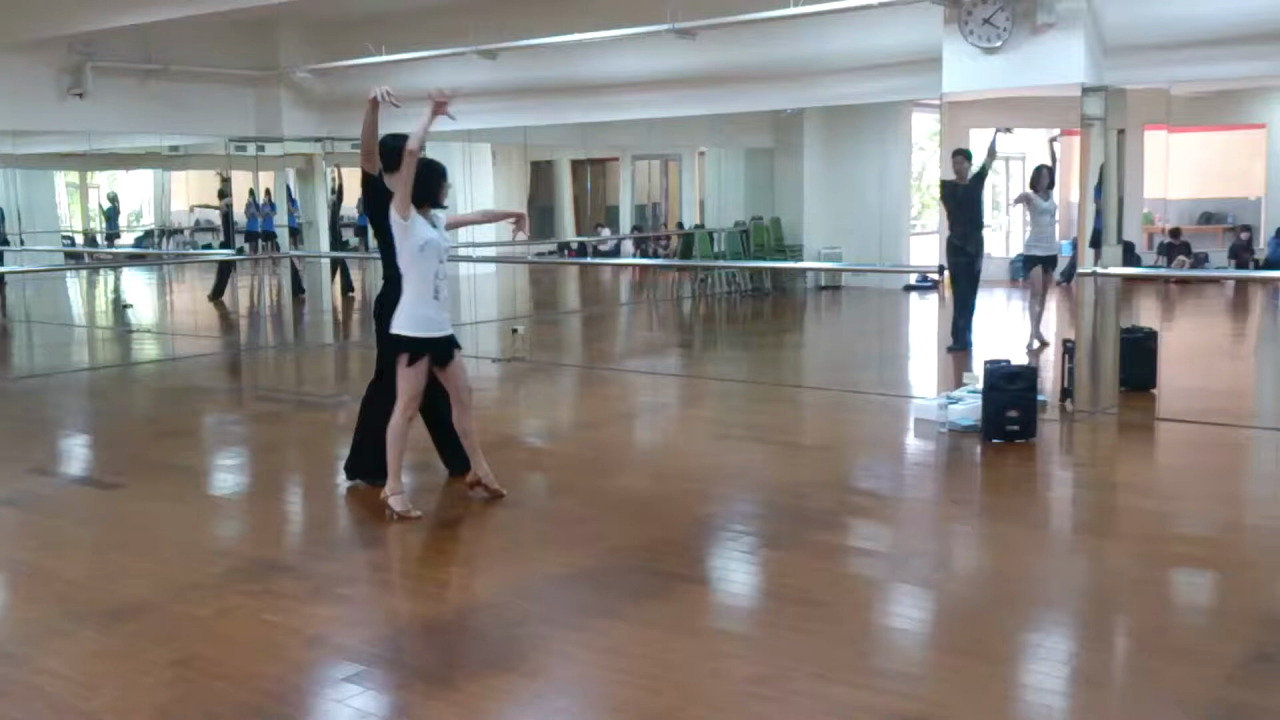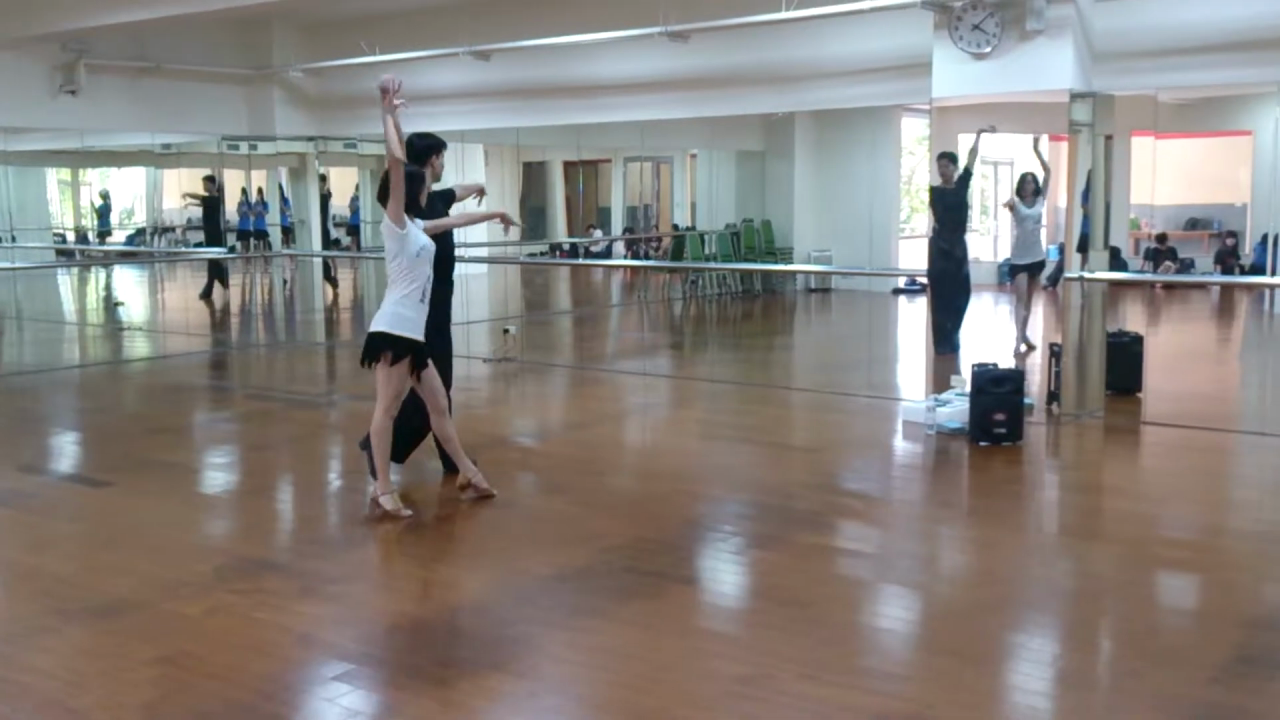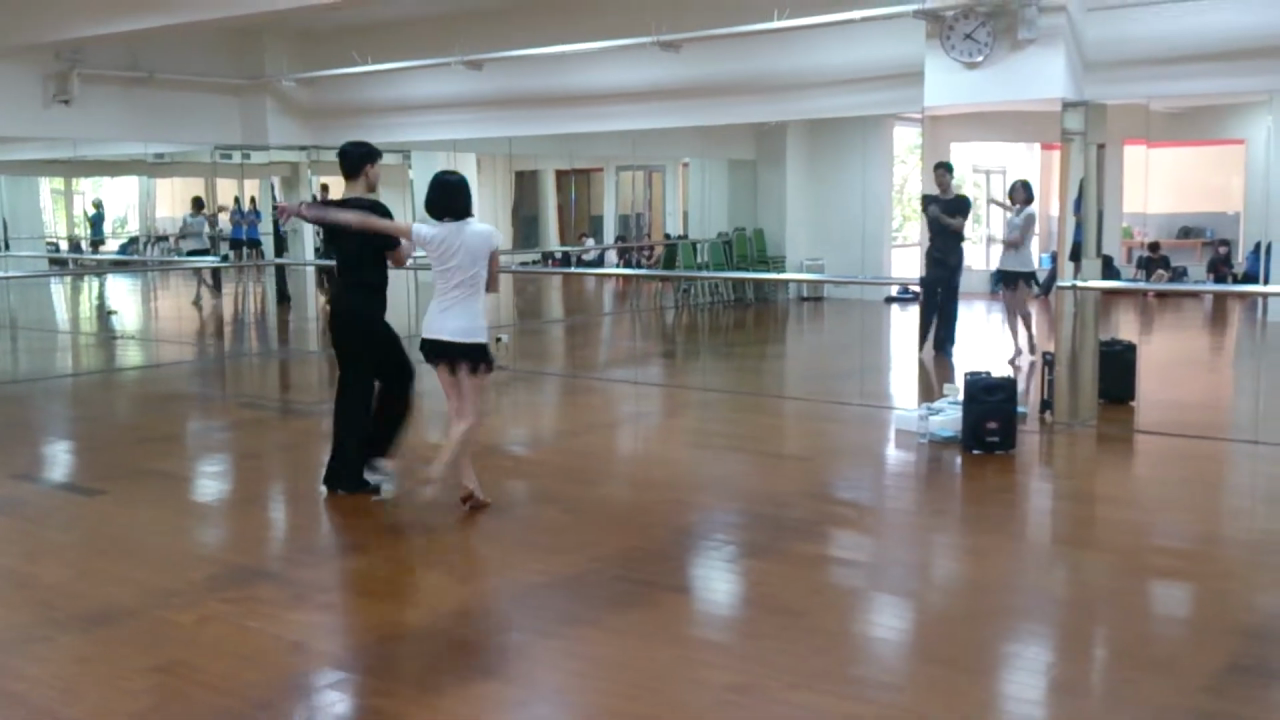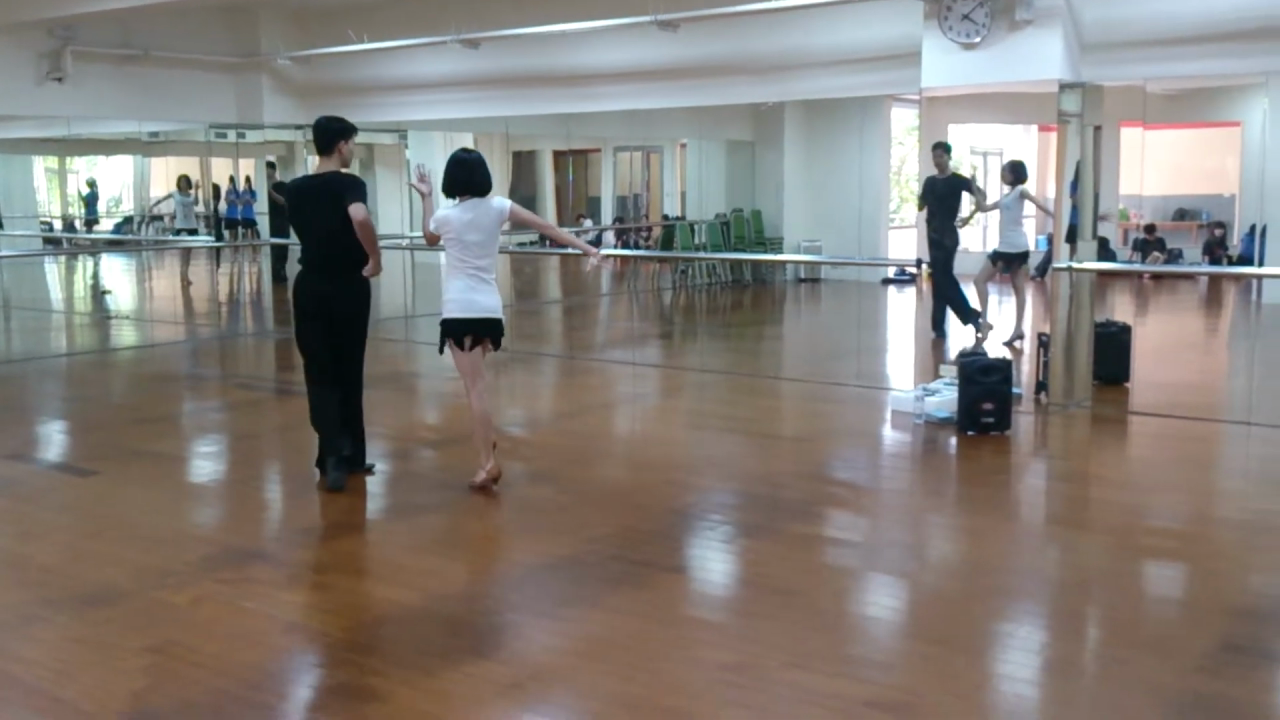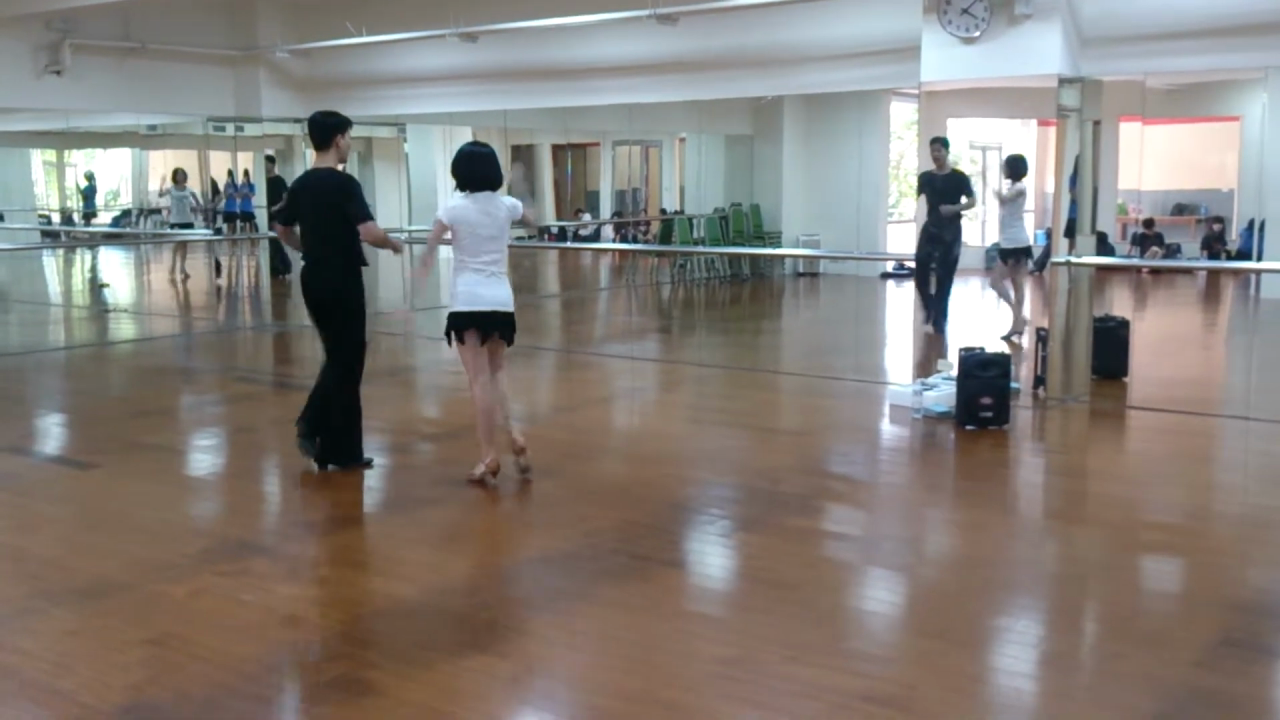
dt=0.7s
person 1, frame 1
left shoulder: (434, 221)
right shoulder: (403, 217)
left elbow: (474, 216)
right elbow: (411, 153)
left wrist: (511, 214)
right wrist: (431, 117)
left hip: (440, 329)
right hip: (412, 329)
left knee: (463, 397)
right knee: (407, 406)
left ankle: (479, 470)
right ankle: (393, 488)
person 1, frame 2
left shoulder: (414, 227)
right shoulder: (395, 224)
left elbow: (451, 221)
right elbow: (396, 163)
left wrist: (492, 215)
right wrist: (387, 113)
left hip: (413, 332)
right hip: (393, 330)
left knee: (439, 406)
right knee: (387, 407)
left ankle: (467, 472)
right ankle: (383, 488)
person 1, frame 3
left shoulder: (428, 233)
right shoulder: (486, 234)
left elbow: (368, 222)
right elbow: (491, 286)
left wrist: (315, 212)
left hip: (435, 332)
right hip: (469, 335)
left knee: (458, 408)
right knee: (470, 413)
left ankle: (469, 484)
right ankle: (440, 471)
person 1, frame 4
left shoulder: (445, 217)
right shoulder: (498, 207)
left elbow: (430, 239)
right elbow: (547, 228)
left wrist: (426, 197)
right wrist: (587, 248)
left hip: (459, 309)
right hip: (489, 307)
left knee: (475, 386)
right knee: (476, 383)
left ankle: (488, 464)
right ankle: (487, 445)
person 1, frame 5
left shoulder: (454, 208)
right shoulder: (507, 205)
left elbow: (428, 256)
right elbow: (532, 223)
left hip: (469, 303)
right hip: (502, 301)
left knee: (480, 381)
right knee: (496, 377)
left ankle: (489, 458)
right ankle: (515, 439)
person 2, frame 1
right shoulder: (379, 199)
right elbow: (368, 153)
right wrist: (372, 107)
right hip: (396, 308)
left knee: (433, 382)
right knee: (389, 383)
left ankle: (456, 459)
right ankle: (365, 464)
person 2, frame 2
left shoulder: (436, 197)
left elbow: (460, 193)
left wrist: (475, 188)
left hip: (437, 303)
right hip: (423, 305)
left knee: (437, 381)
left ankle: (448, 457)
person 2, frame 3
left shoulder: (331, 210)
right shoulder: (375, 212)
left elbow: (291, 209)
right elbow: (399, 257)
left wrist: (290, 209)
right wrist: (406, 247)
left hip: (341, 310)
right hip: (364, 313)
left knee: (371, 382)
right ankle: (345, 474)
person 2, frame 4
left shoulder: (295, 189)
right shoulder: (350, 185)
right elbow: (360, 218)
right wrist: (375, 259)
left hip: (309, 288)
right hip: (347, 288)
left knee: (319, 373)
right knee: (347, 373)
left ankle: (334, 453)
right ankle: (347, 455)
person 2, frame 5
left shoulder: (300, 185)
right shoulder: (344, 183)
left elbow: (283, 230)
right elbow: (368, 233)
right wrist: (393, 244)
left hip: (314, 279)
right hip: (340, 281)
left knee: (338, 358)
right knee: (344, 364)
left ankle: (313, 424)
right ankle: (338, 451)
person 3, frame 1
left shoulder: (977, 182)
right shoulder: (947, 187)
left elbow: (990, 157)
left wrist: (996, 134)
left hip: (975, 240)
right hip: (957, 241)
left knee: (970, 290)
right knee: (961, 290)
left ankle: (963, 336)
right ankle: (961, 338)
person 3, frame 2
left shoulder: (962, 185)
right shoulder: (934, 192)
left elbow: (972, 158)
right elbow: (937, 215)
left wrist: (980, 135)
left hip: (958, 245)
right hip: (940, 246)
left knee: (961, 293)
right knee: (940, 296)
left ankle: (951, 337)
right ankle: (944, 342)
person 3, frame 3
left shoulder: (962, 201)
right shoulder: (930, 200)
left elbow: (958, 226)
left wrist: (939, 216)
left hip: (953, 253)
right hip: (934, 252)
left knee: (949, 300)
right knee: (929, 296)
left ankle: (944, 344)
right ankle: (922, 339)
person 3, frame 4
left shoulder: (957, 180)
right shoulder: (929, 182)
left elbow: (981, 196)
right elbow: (920, 206)
left hip: (948, 234)
right hip: (933, 233)
left knee: (941, 279)
right knee: (945, 278)
left ankle: (939, 325)
right ankle: (971, 317)
person 3, frame 5
left shoulder: (959, 177)
right shoulder: (925, 177)
left elbow: (972, 202)
left wrist: (953, 209)
left hip: (951, 229)
right hip: (931, 226)
left knee: (945, 274)
right knee: (921, 264)
left ankle: (938, 318)
right ankle: (930, 305)
person 4, frame 1
left shoulder: (1051, 195)
right shoulder: (1031, 196)
left elbow: (1054, 166)
right elbow: (1020, 198)
left wrist: (1051, 145)
right wrist: (1021, 198)
left hip: (1051, 250)
right hip: (1034, 250)
left knee: (1044, 293)
right knee: (1036, 292)
left ankle: (1037, 330)
right ankle: (1032, 334)
person 4, frame 2
left shoulder: (1040, 201)
right shoulder: (1016, 203)
left elbow: (1047, 172)
right elbow: (1009, 203)
left wrist: (1036, 149)
right wrist: (1008, 203)
left hip: (1037, 256)
right hip: (1019, 257)
left knee: (1028, 299)
right knee: (1021, 298)
left ankle: (1024, 335)
right ankle: (1019, 339)
person 4, frame 3
left shoulder: (1029, 213)
right shoulder: (1015, 210)
left elbow: (1020, 240)
right elbow: (1004, 205)
right wrist: (992, 200)
left hip: (1022, 267)
right hip: (1006, 266)
left knee: (1021, 307)
right knee: (1010, 308)
left ankle: (1031, 339)
right ankle: (1017, 347)
person 4, frame 4
left shoulder: (1020, 191)
right shoulder: (1006, 197)
left elbow: (1038, 203)
right elbow: (984, 208)
left wrist: (1055, 217)
left hip: (1014, 247)
right hip: (1007, 247)
left knee: (980, 280)
right knee: (1019, 288)
left ankle: (984, 320)
right ankle: (1018, 329)
person 4, frame 5
left shoulder: (1019, 189)
right shoulder: (1015, 188)
left elbow: (1004, 200)
left wrist: (995, 189)
left hip: (1013, 243)
right hip: (1014, 242)
left knee: (996, 282)
right knee: (1017, 284)
left ankle: (1018, 318)
right ankle: (1017, 323)
